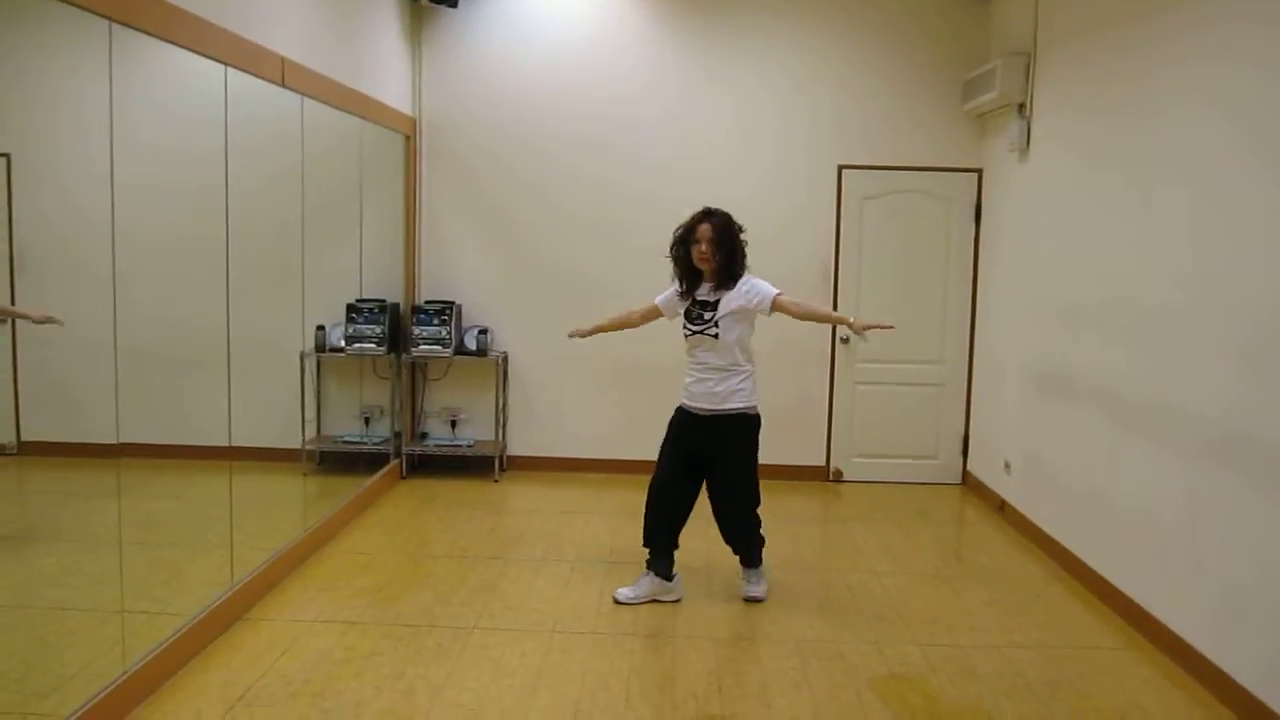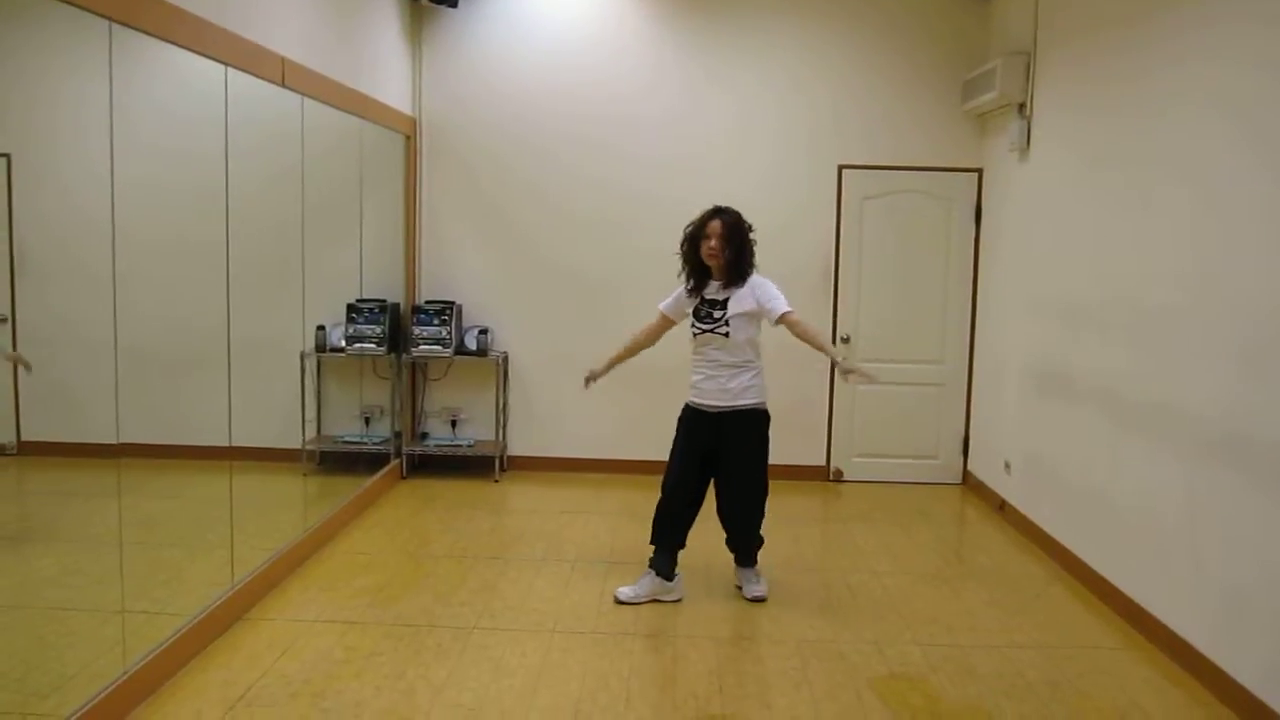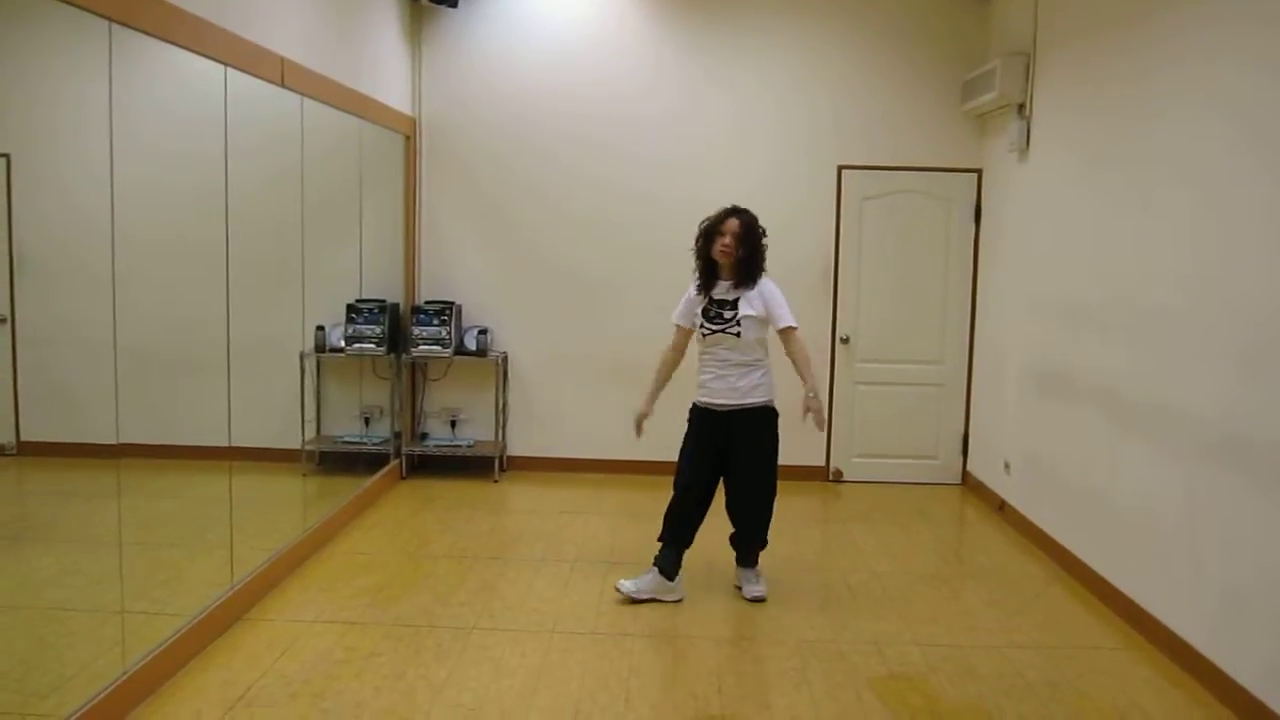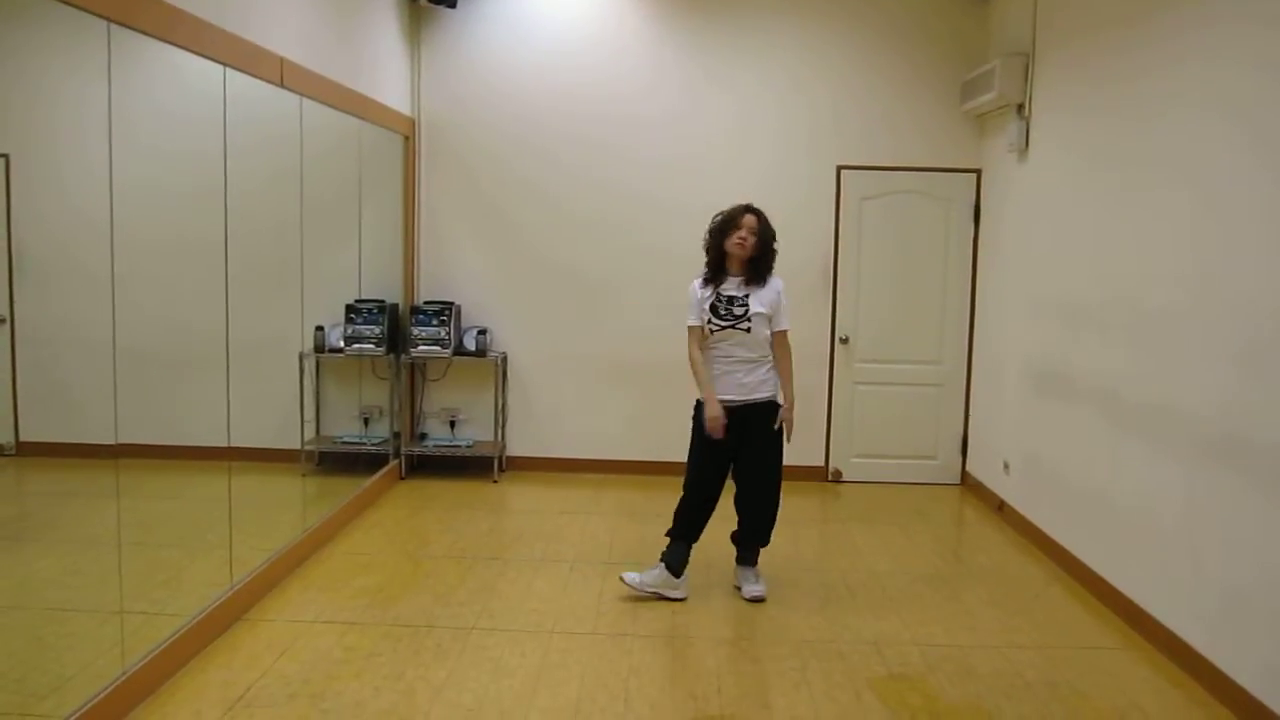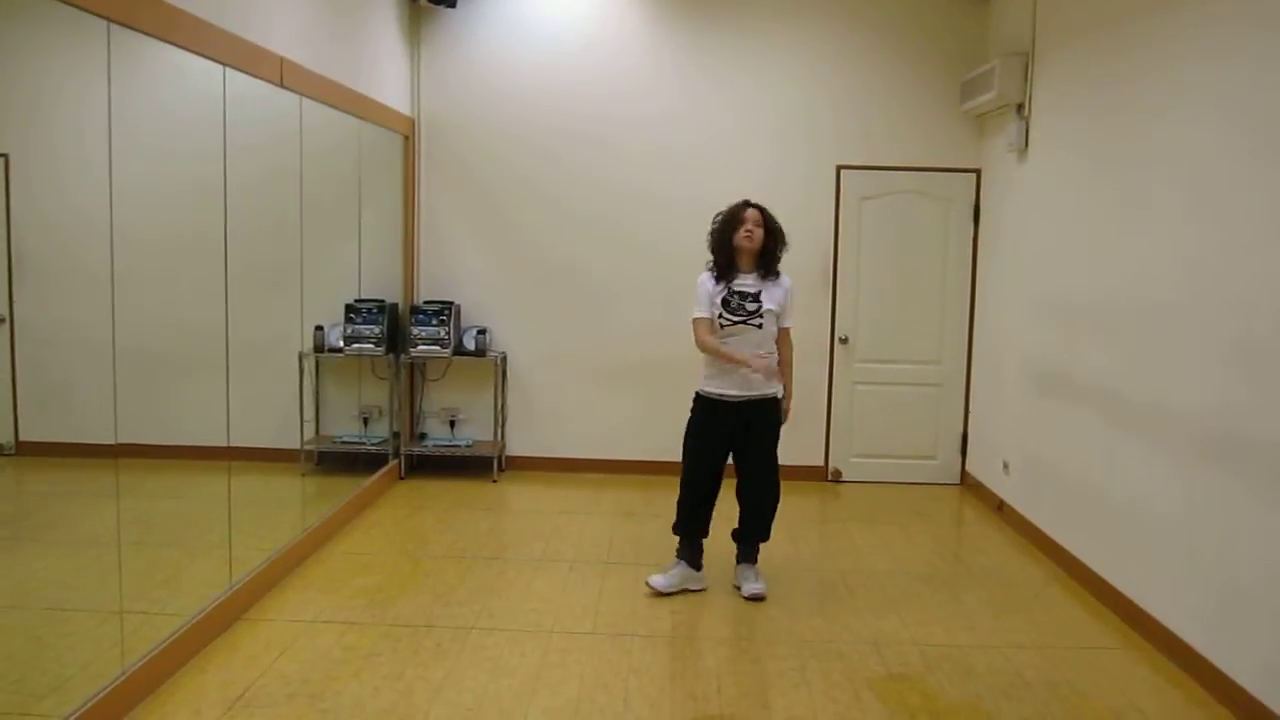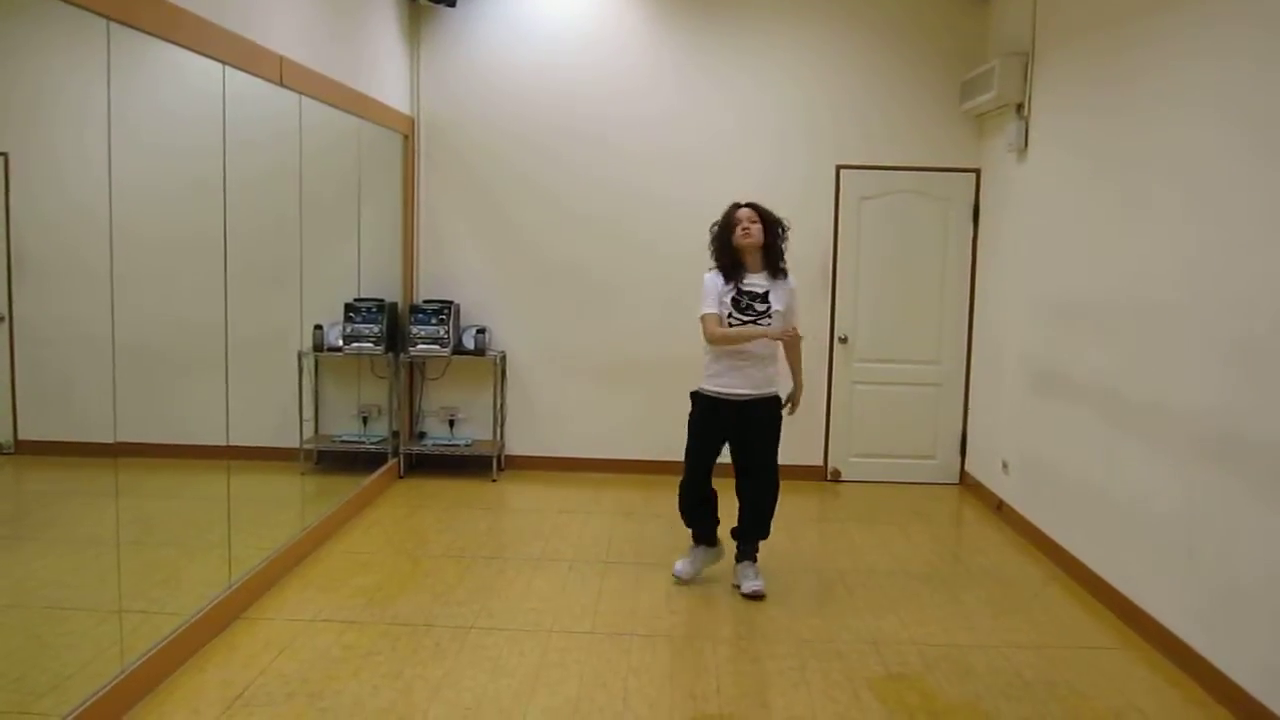
dt=0.1s
person 1, frame 1
left shoulder: (745, 289)
right shoulder: (683, 291)
left elbow: (792, 305)
right elbow: (639, 315)
left wrist: (847, 320)
right wrist: (593, 329)
left hip: (734, 416)
right hip: (690, 413)
left knee: (735, 501)
right knee: (664, 492)
left ankle: (753, 569)
right ankle: (660, 576)
person 1, frame 2
left shoulder: (753, 288)
right shoulder: (690, 291)
left elbow: (794, 323)
right elbow: (653, 331)
left wrist: (834, 357)
right wrist: (608, 364)
left hip: (745, 412)
right hip: (699, 410)
left knee: (741, 498)
right knee: (678, 492)
left ankle: (747, 568)
right ankle: (661, 576)
person 1, frame 3
left shoulder: (762, 290)
right shoulder: (699, 291)
left elbow: (792, 339)
right elbow: (676, 348)
left wrist: (811, 390)
right wrist: (650, 398)
left hip: (753, 411)
right hip: (708, 410)
left knee: (751, 495)
right knee: (689, 490)
left ankle: (748, 568)
right ankle: (664, 575)
person 1, frame 4
left shoulder: (770, 287)
right shoulder: (702, 287)
left elbow: (781, 348)
right elbow: (695, 348)
left wrist: (788, 402)
right wrist: (710, 400)
left hip: (761, 406)
right hip: (715, 404)
left knee: (759, 491)
right knee: (700, 487)
left ankle: (747, 567)
right ankle: (671, 571)
person 1, frame 5
left shoulder: (778, 284)
right shoulder: (710, 281)
left elbow: (783, 342)
right elbow: (702, 339)
left wrist: (788, 393)
right wrist: (747, 361)
left hip: (761, 402)
right hip: (714, 399)
left knee: (759, 487)
right knee: (697, 479)
left ankle: (747, 565)
right ankle: (688, 565)
person 1, frame 6
left shoulder: (782, 283)
right shoulder: (715, 279)
left elbow: (789, 337)
right elbow: (712, 333)
left wrist: (797, 383)
right wrist: (765, 332)
left hip: (761, 400)
right hip: (714, 397)
left knee: (758, 483)
right knee: (696, 477)
left ankle: (746, 561)
right ankle: (703, 545)
